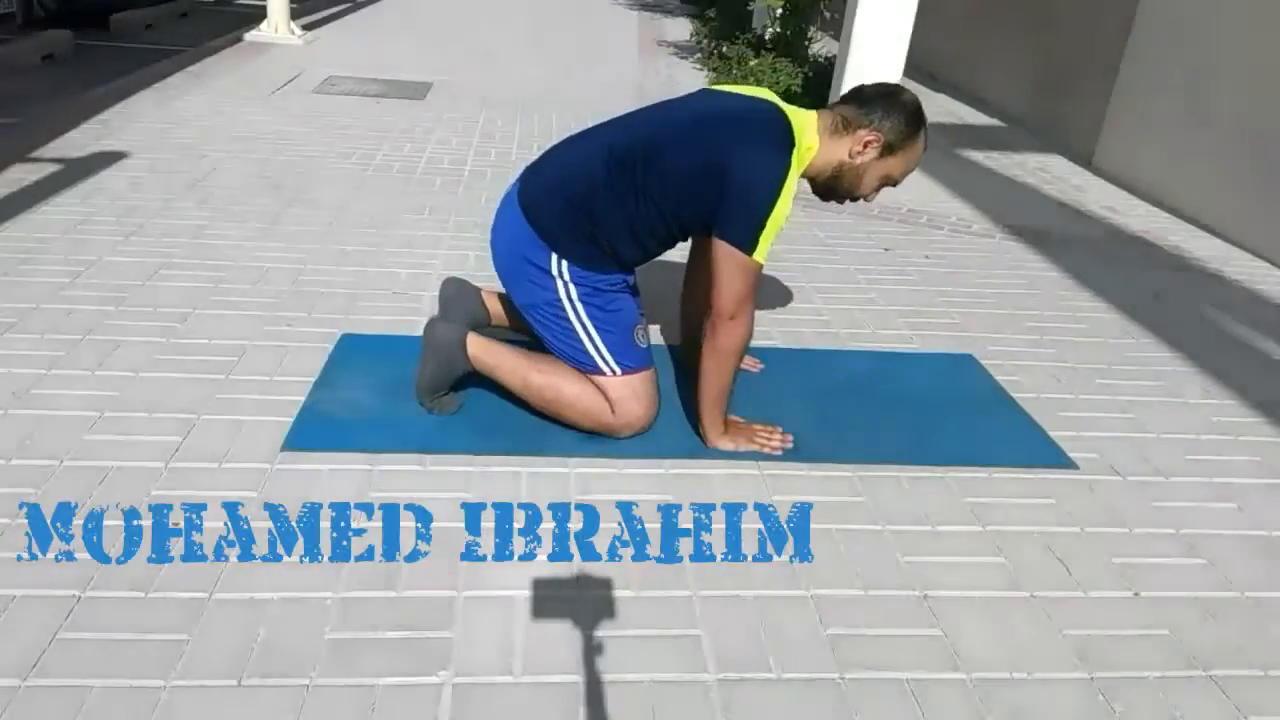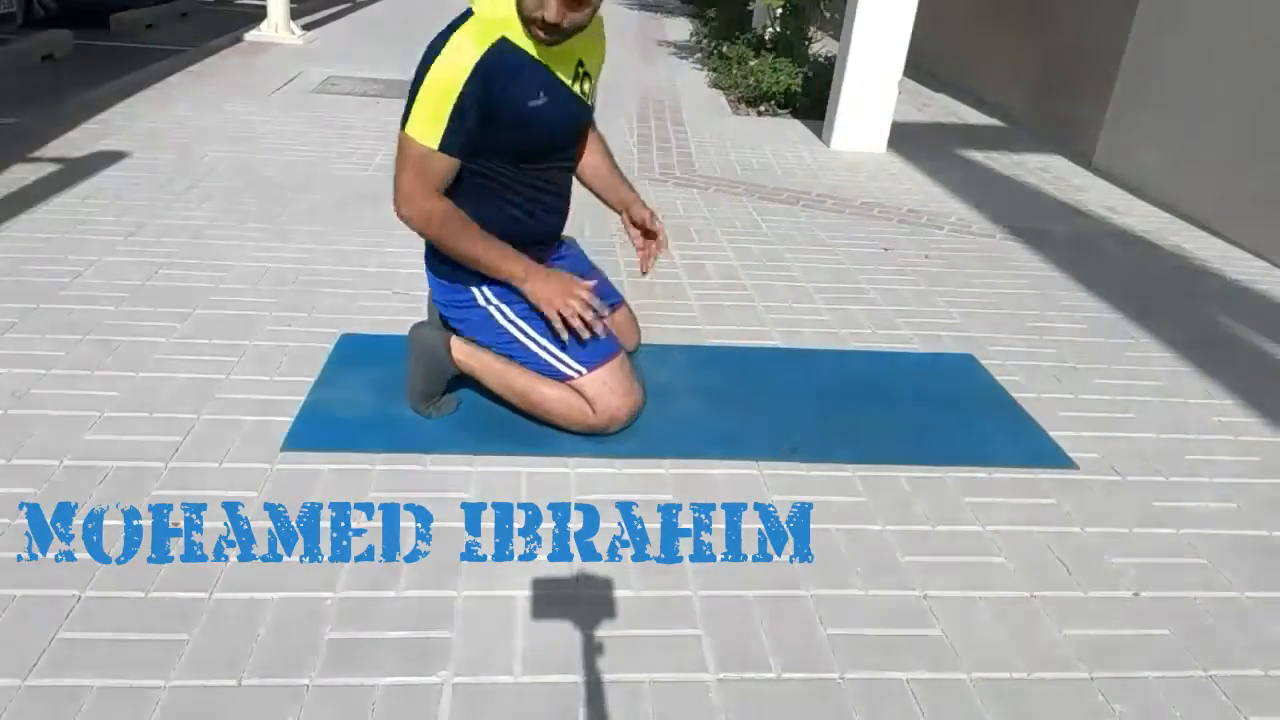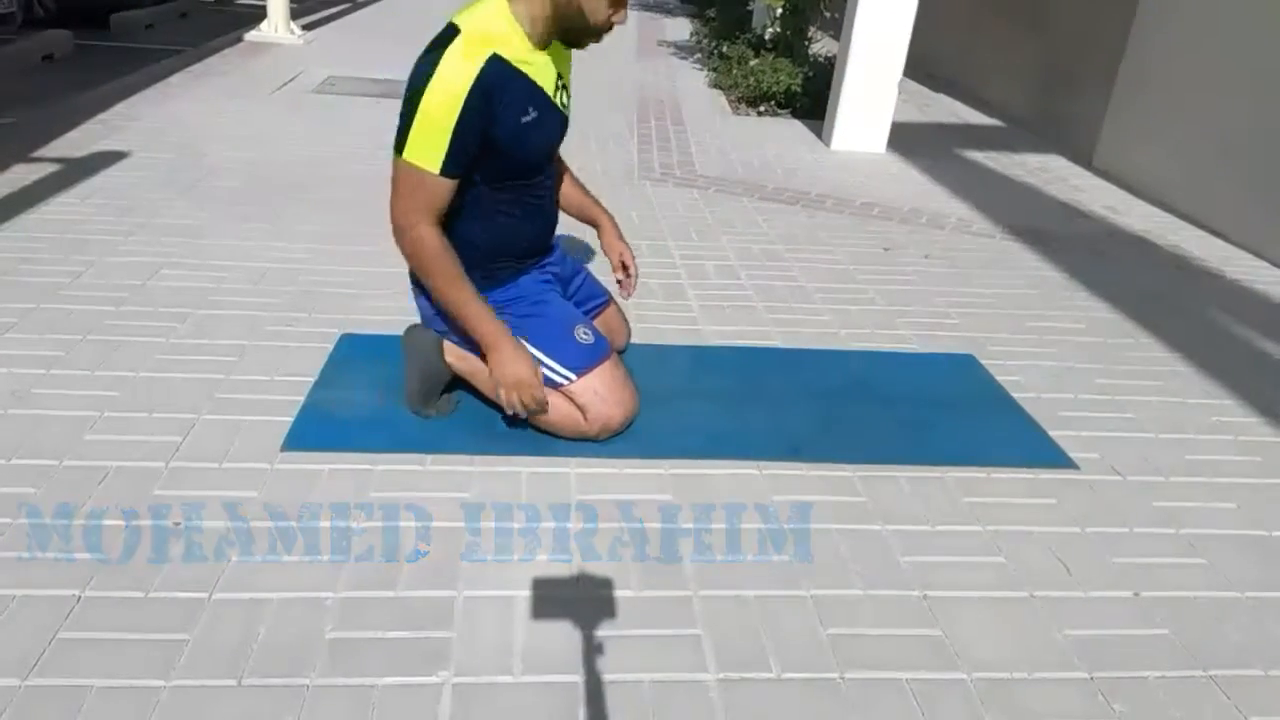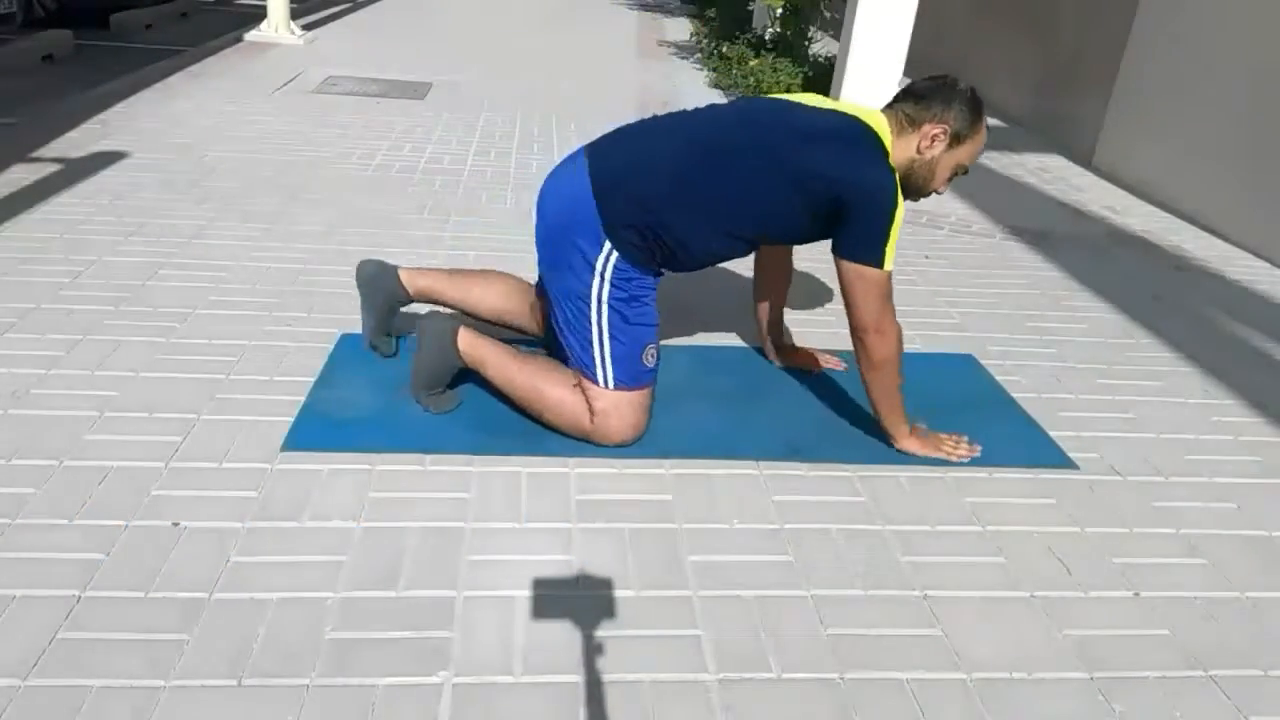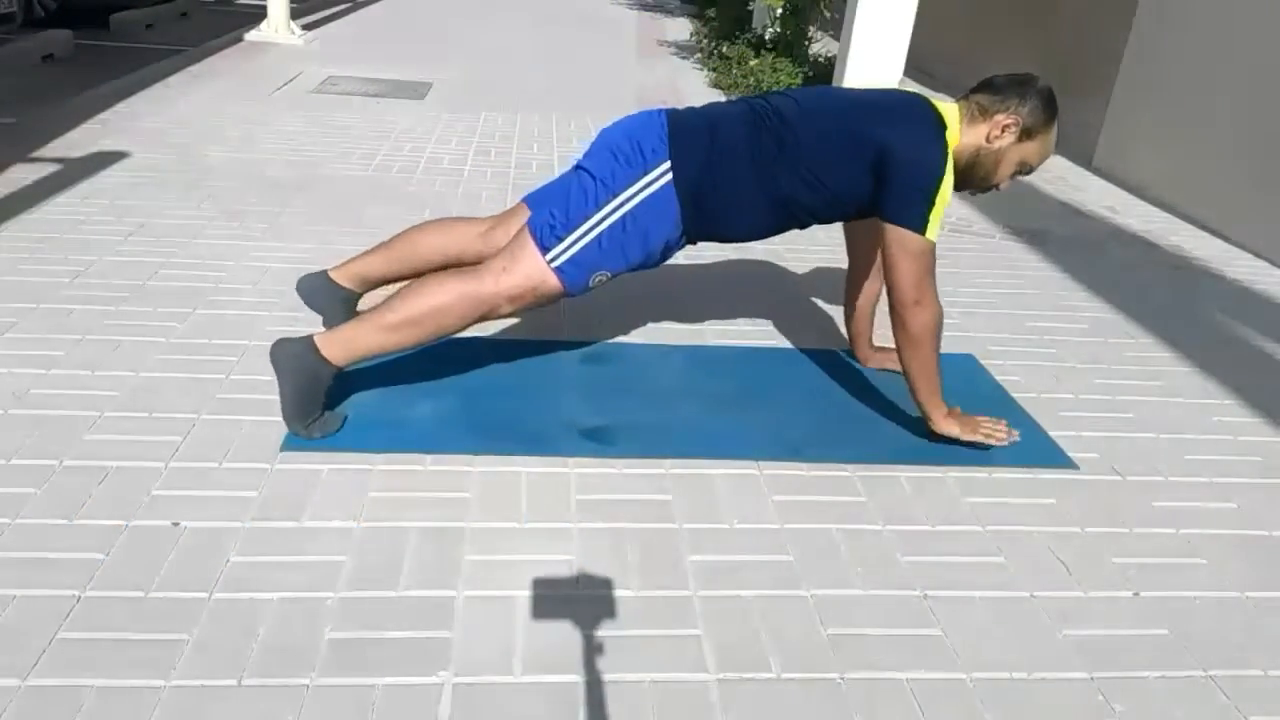
dt=1s
person 1, frame 1
left shoulder: (768, 125)
right shoulder: (765, 167)
left elbow: (707, 249)
right elbow: (730, 313)
left wrist: (695, 346)
right wrist: (715, 427)
left hip: (543, 216)
right hip: (552, 246)
right knee: (629, 408)
left ankle: (477, 305)
right ankle: (466, 347)
person 1, frame 2
right shoulder: (467, 56)
right elbow: (415, 200)
left wrist: (629, 204)
right wrist: (530, 278)
left hip: (542, 249)
right hip: (481, 274)
left knee: (624, 335)
right knee: (616, 403)
left ankle: (464, 323)
right ankle: (455, 349)
person 1, frame 3
left shoulder: (553, 39)
right shoulder: (463, 68)
right elbow: (415, 226)
left wrist: (604, 222)
right wrist: (499, 344)
right hip: (480, 284)
left knee: (614, 335)
right knee: (611, 409)
left ankle: (468, 328)
right ankle: (451, 351)
person 1, frame 4
left shoulder: (824, 125)
right shoulder: (867, 175)
left elbow: (774, 246)
right elbow: (875, 328)
left wrist: (778, 345)
right wrist: (901, 432)
left hip: (583, 185)
right hip: (602, 231)
left knee: (553, 320)
right knee: (616, 420)
left ankle: (400, 281)
right ankle: (458, 346)
person 1, frame 5
left shoulder: (898, 130)
right shoulder: (923, 150)
left elbow: (866, 257)
right elbow: (915, 300)
left wrist: (862, 349)
right wrist: (936, 412)
left hip: (664, 161)
right hip: (661, 172)
left knee: (492, 235)
right knee: (504, 281)
left ankle: (338, 281)
right ankle: (318, 355)
